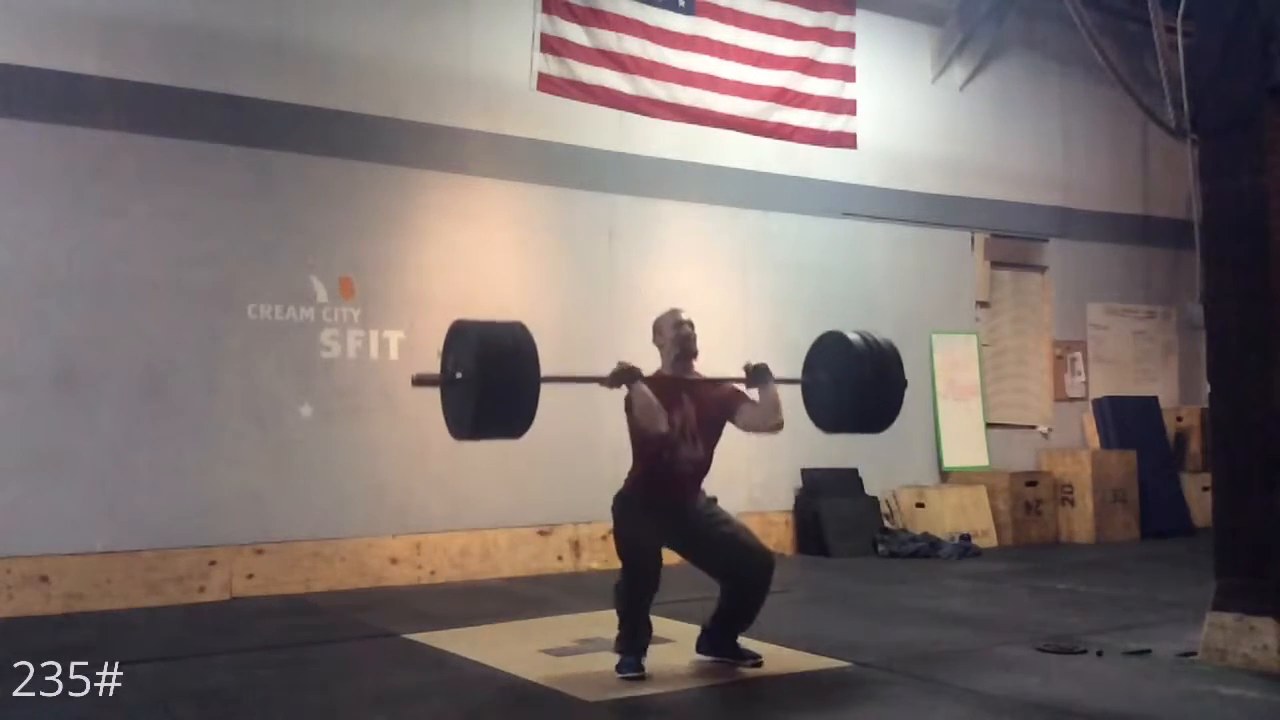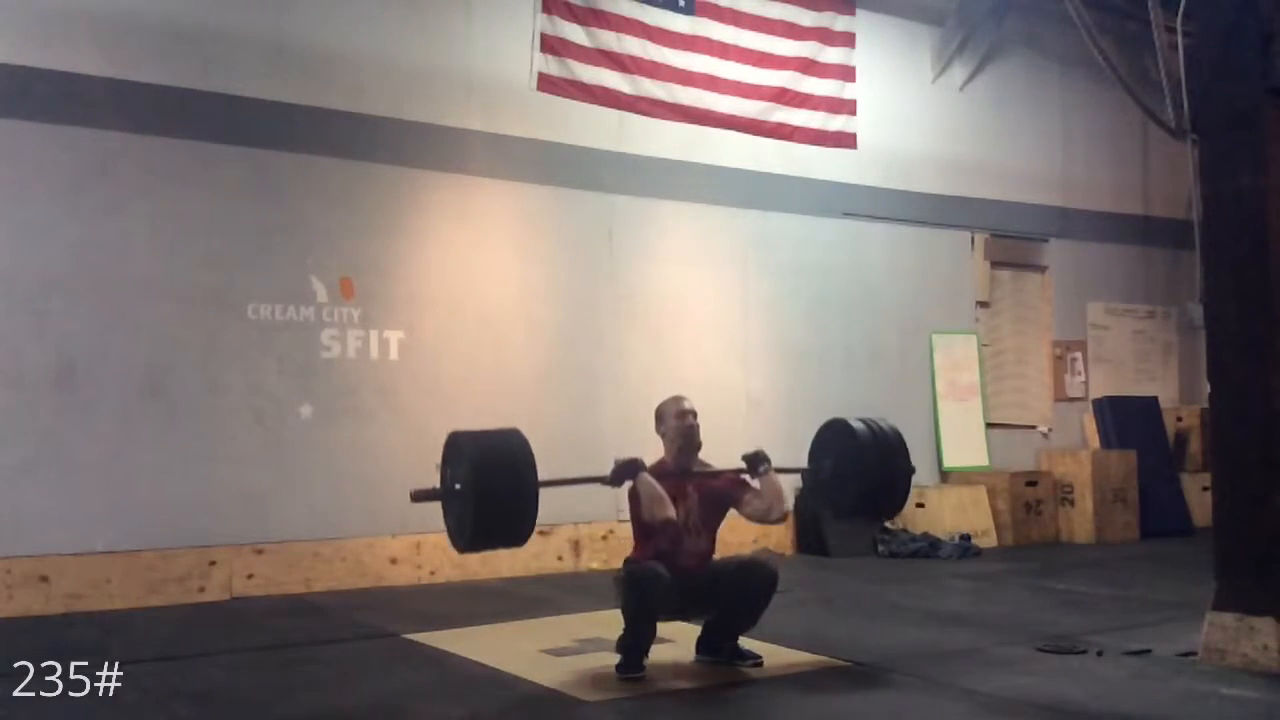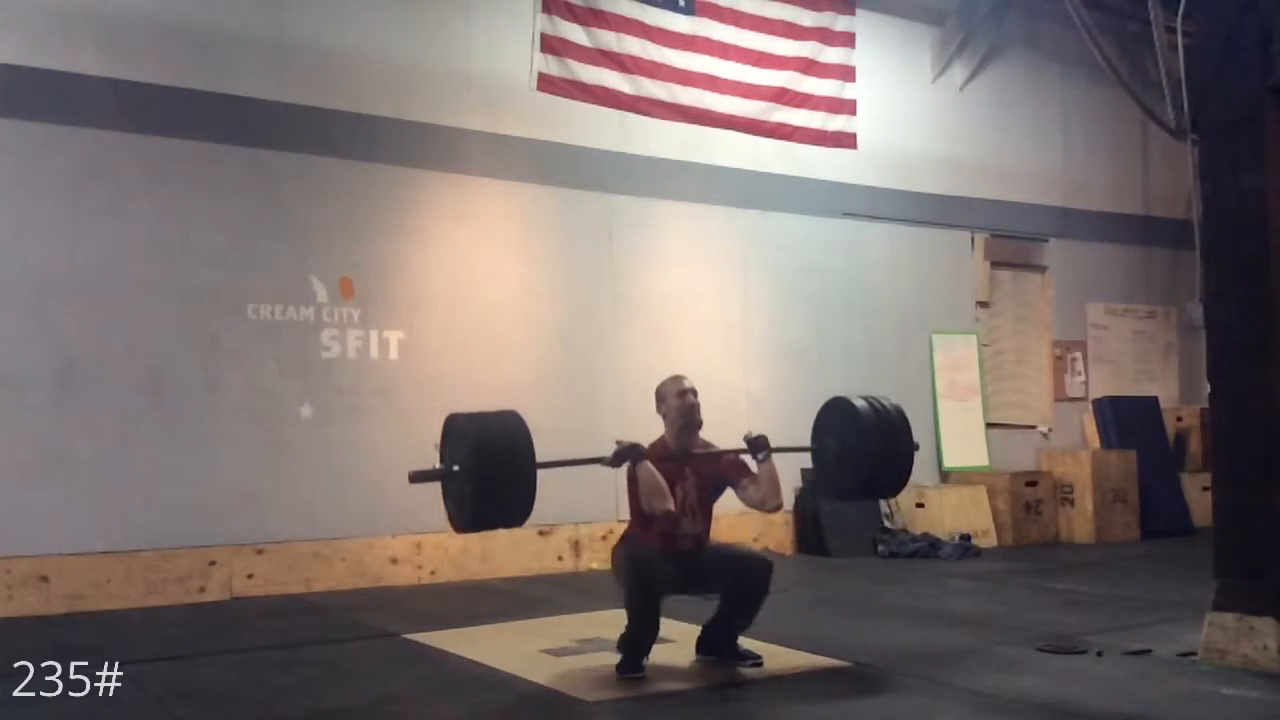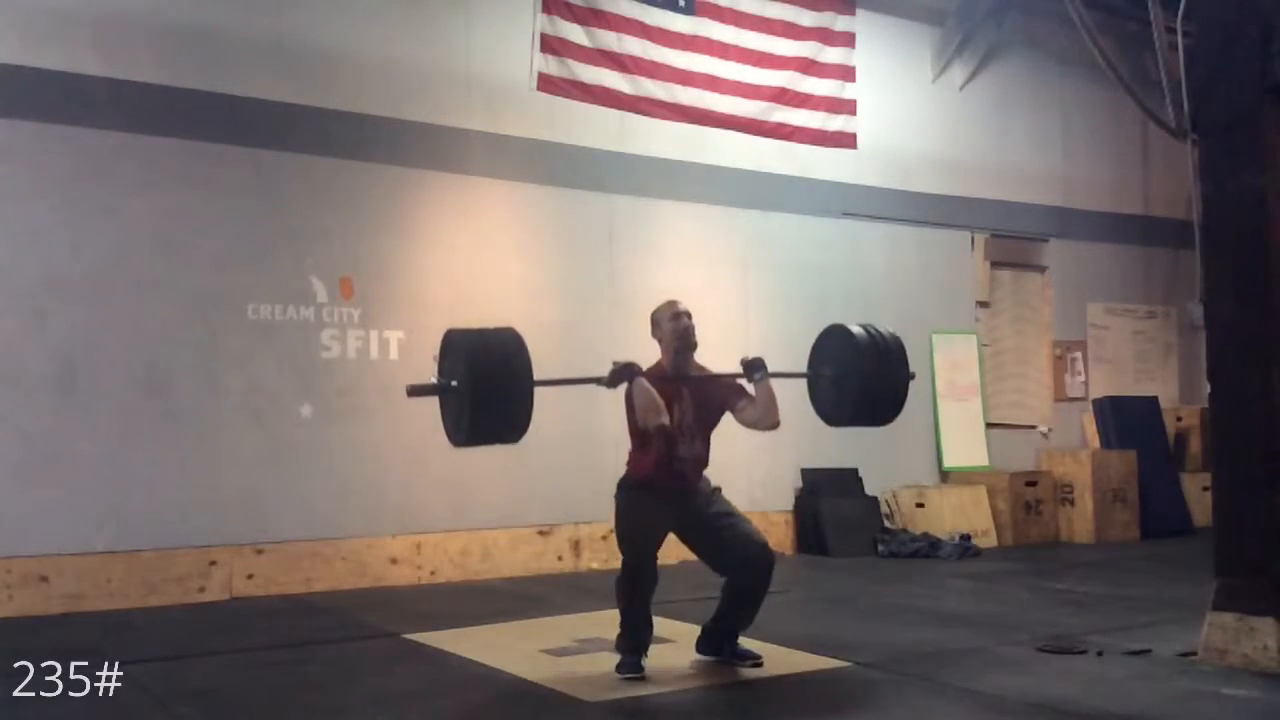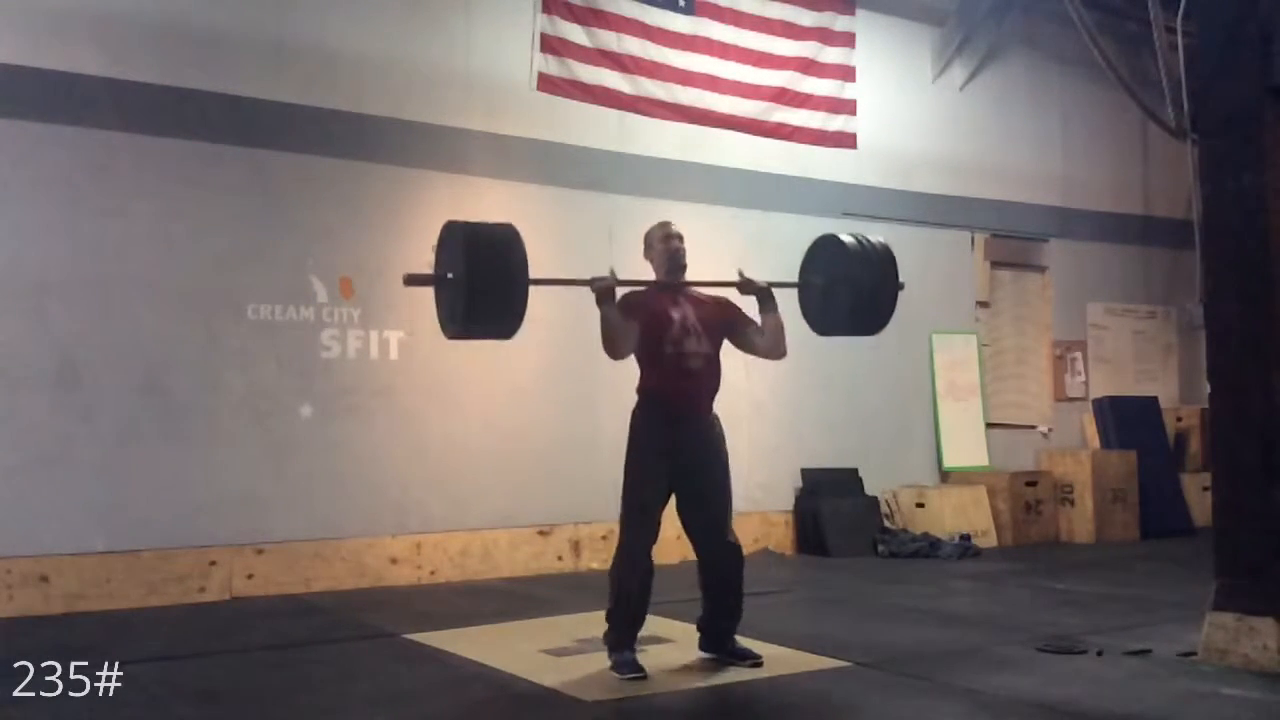
dt=0.4s
person 1, frame 1
left shoulder: (718, 392)
right shoulder: (646, 388)
left elbow: (771, 422)
right elbow: (656, 430)
left wrist: (762, 381)
right wrist: (632, 382)
left hip: (691, 503)
right hip: (642, 501)
left knee: (756, 562)
right knee: (641, 564)
left ankle: (719, 638)
right ankle: (631, 649)
person 1, frame 2
left shoulder: (721, 481)
right shoulder: (648, 481)
left elbow: (775, 512)
right elbow: (665, 520)
left wrist: (762, 470)
right wrist: (637, 475)
left hip: (701, 580)
right hip: (651, 583)
left knee: (761, 575)
right knee: (645, 577)
left ankle: (717, 642)
right ankle: (633, 652)
person 1, frame 3
left shoulder: (720, 460)
right shoulder: (648, 460)
left elbow: (771, 501)
right elbow: (663, 510)
left wrist: (761, 454)
right wrist: (637, 459)
left hip: (694, 555)
right hip: (645, 552)
left knee: (756, 566)
right knee: (649, 570)
left ankle: (718, 641)
right ankle: (633, 651)
person 1, frame 4
left shoulder: (716, 384)
right shoulder: (647, 381)
left elbow: (768, 419)
right elbow: (658, 424)
left wrist: (759, 376)
right wrist: (634, 378)
left hip: (694, 489)
right hip: (644, 491)
left knee: (754, 555)
right knee: (639, 562)
left ankle: (719, 640)
right ankle: (632, 649)
person 1, frame 5
left shoulder: (714, 306)
right shoulder: (638, 301)
left elbow: (774, 347)
right elbow: (617, 348)
left wrist: (765, 299)
right wrist: (606, 299)
left hip: (703, 425)
right hip: (656, 423)
left knee: (718, 540)
right knee: (638, 538)
left ankle: (719, 637)
right ankle: (621, 644)
